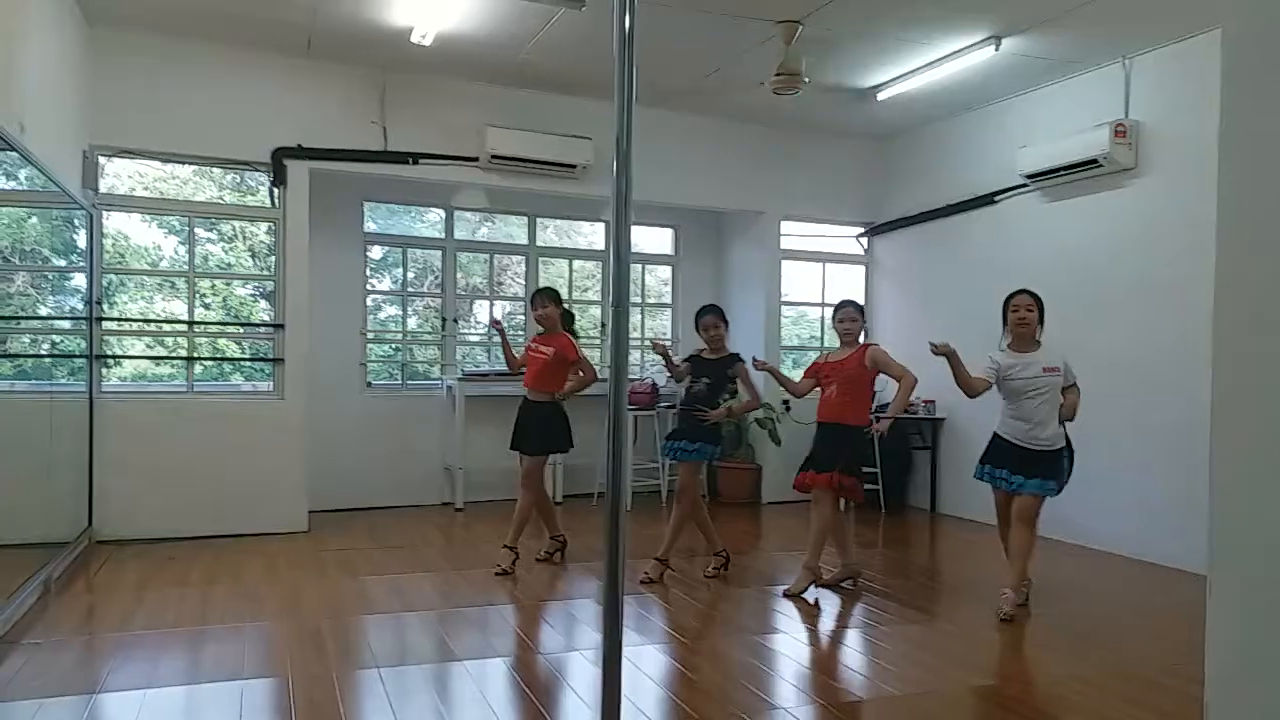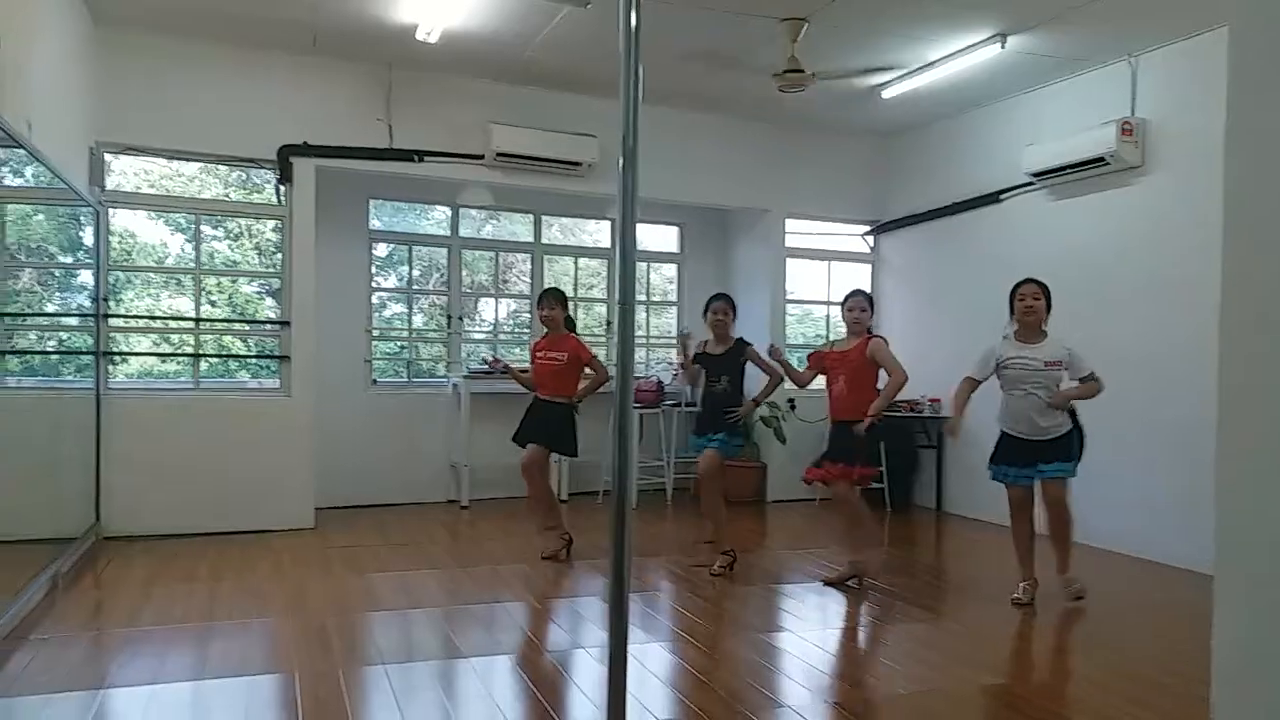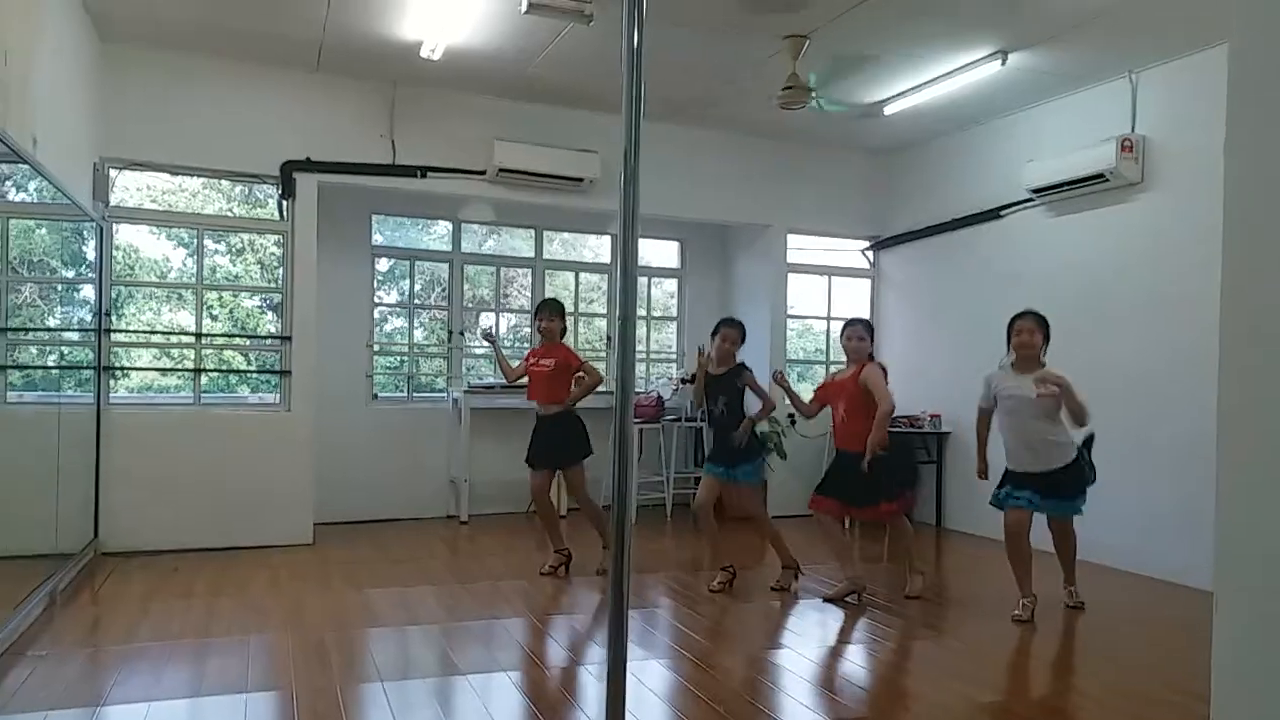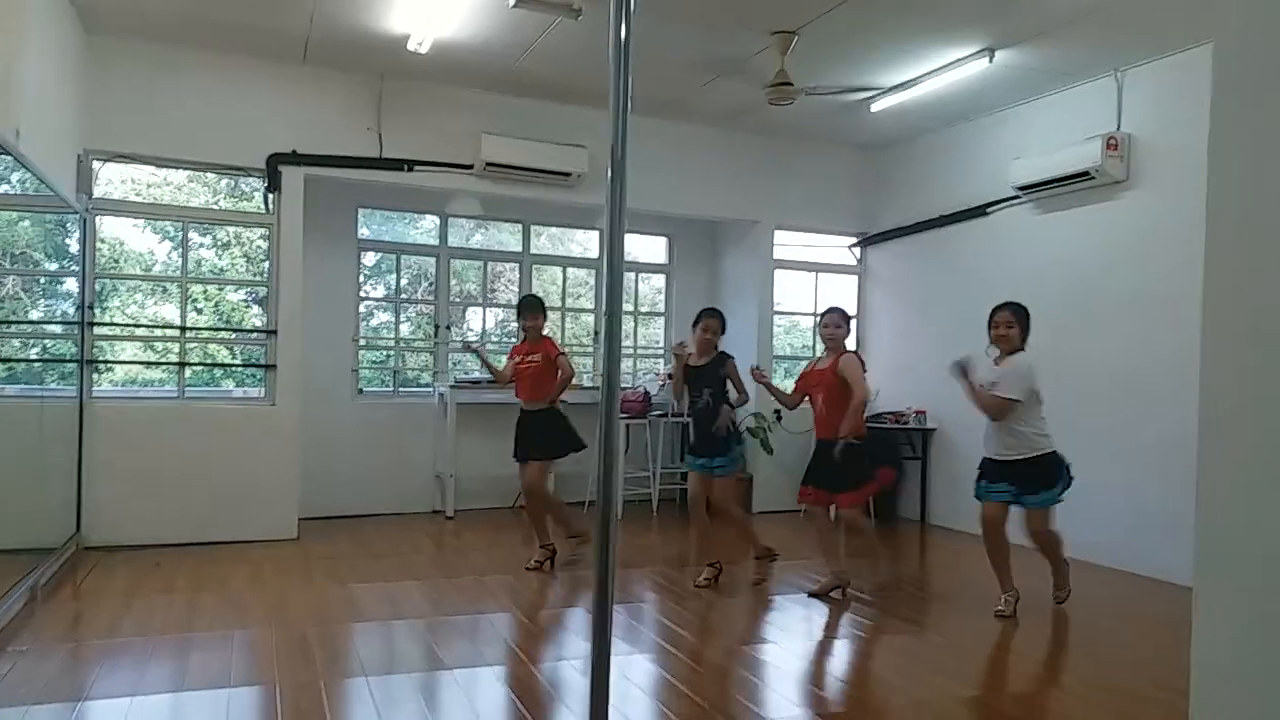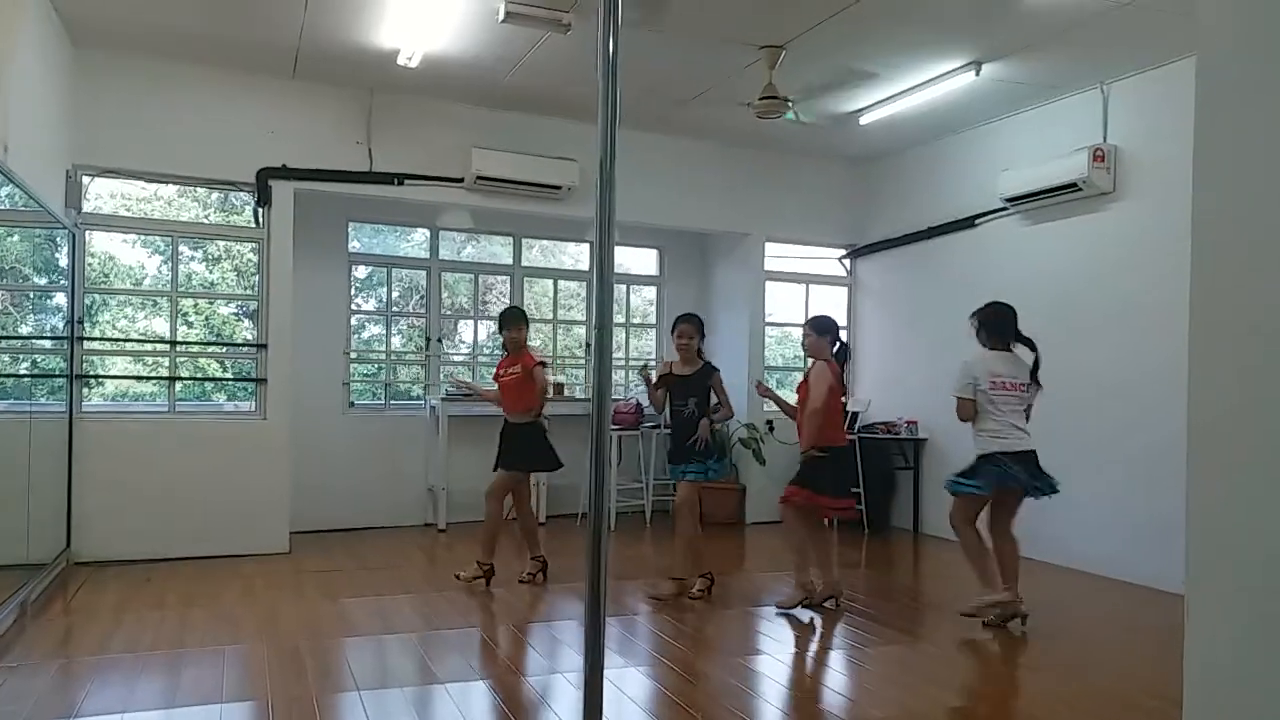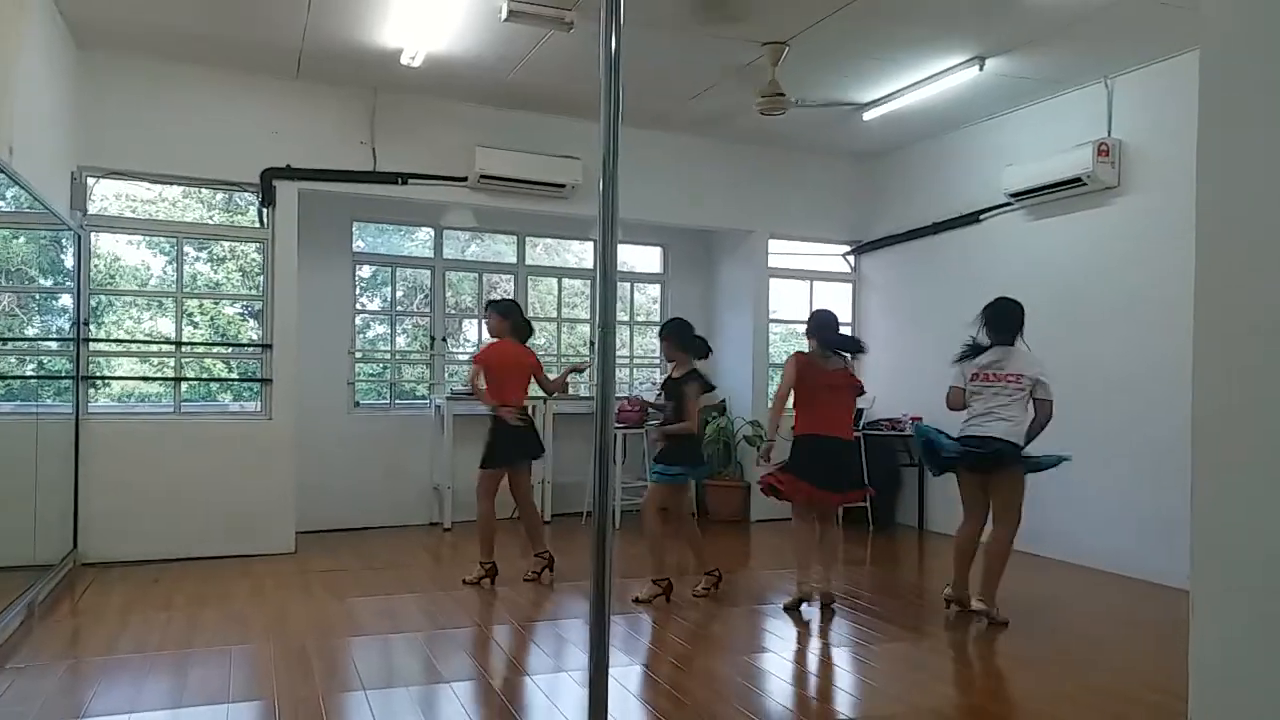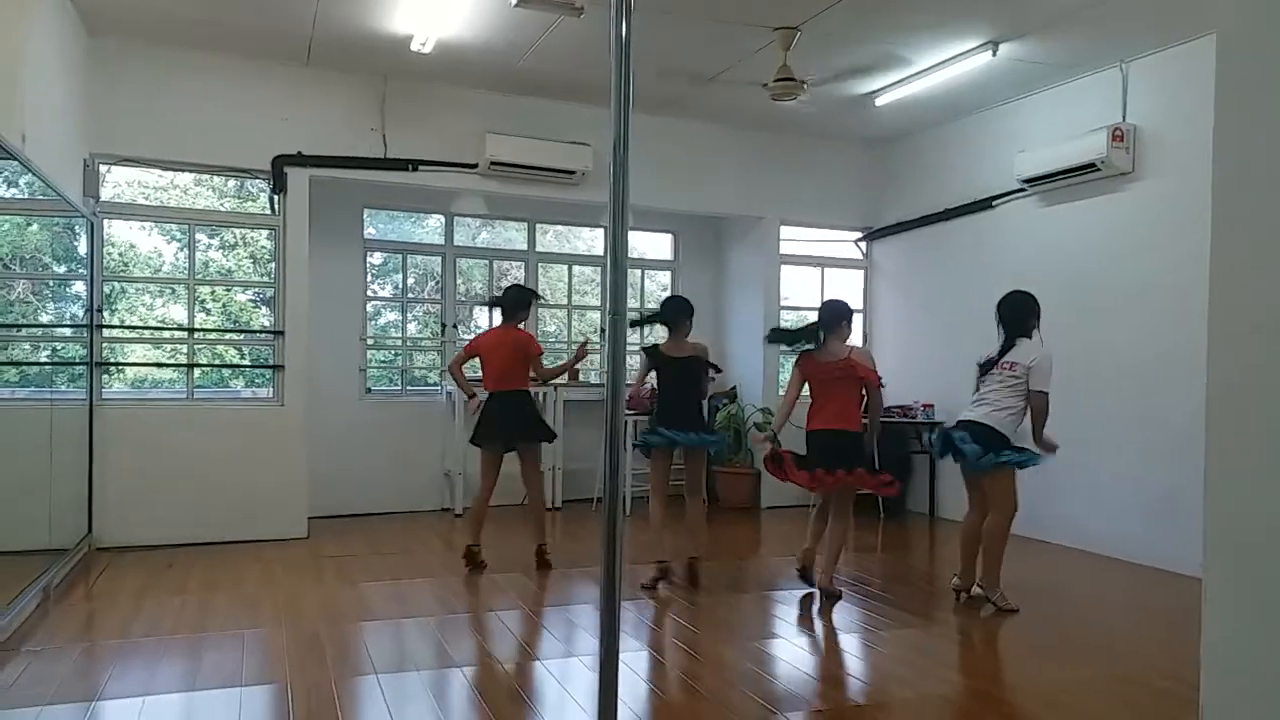
dt=0.2s
person 1, frame 1
left shoulder: (1057, 358)
right shoulder: (1000, 360)
left elbow: (1072, 388)
right elbow: (973, 389)
left wrist: (1071, 403)
right wrist: (951, 357)
left hip: (1046, 450)
right hip: (1007, 445)
left knee: (1023, 515)
right knee: (1005, 514)
left ankle: (1011, 588)
right ankle: (1020, 580)
person 1, frame 2
left shoulder: (1062, 350)
right shoulder: (999, 350)
left elbow: (1095, 384)
right elbow: (969, 382)
left wrist: (1070, 394)
right wrist: (956, 416)
left hip: (1055, 438)
right hip: (1015, 438)
left knee: (1056, 501)
right knee: (1019, 507)
left ankle: (1065, 573)
right ankle: (1027, 579)
person 1, frame 3
left shoulder: (1054, 379)
right shoulder: (995, 379)
left elbow: (1081, 420)
right elbow: (984, 416)
left wrist: (1062, 388)
right wrist: (981, 458)
left hip: (1060, 467)
right hip: (1019, 470)
left knee: (1062, 531)
right knee: (1014, 528)
left ankle: (1070, 585)
right ankle: (1026, 597)
person 1, frame 4
left shoulder: (1020, 367)
right shoulder: (988, 366)
left elbow: (997, 410)
left wrist: (969, 382)
left hip: (1034, 458)
right hip: (997, 460)
left knee: (1038, 529)
right knee: (990, 521)
left ankle: (1060, 573)
right ankle: (1008, 591)
person 1, frame 5
left shoulder: (974, 364)
right shoulder: (1023, 367)
left elbow: (966, 414)
right elbow: (1026, 413)
left wrist: (965, 402)
left hip: (996, 458)
right hip: (1023, 456)
left knee: (961, 519)
right knee: (1001, 527)
left ankle: (995, 591)
right ankle: (1009, 599)
person 1, frame 6
left shoulder: (969, 359)
right shoulder: (1032, 364)
left elbow: (953, 402)
right elbow: (1045, 413)
right wrist: (1023, 438)
left hip: (968, 444)
right hip: (1006, 448)
left knee: (973, 519)
right knee: (1006, 524)
left ankle: (957, 589)
right ankle: (985, 599)
person 1, frame 7
left shoulder: (995, 354)
right shoulder: (1038, 355)
right elbow: (1039, 405)
right wrist: (1039, 436)
left hip: (967, 429)
right hip: (993, 434)
left knee: (979, 508)
right knee: (1003, 509)
left ankle: (965, 578)
right ankle: (989, 585)
person 2, frame 1
left shoulder: (870, 353)
right shoulder: (824, 359)
left elbow: (908, 378)
right elbow: (799, 390)
left wrist: (888, 417)
right wrist: (773, 371)
left hip: (851, 434)
right hip: (825, 433)
left knee: (822, 496)
right knee: (826, 500)
left ankle: (810, 568)
right ankle: (848, 565)
person 2, frame 2
left shoulder: (874, 344)
right shoulder: (829, 350)
left elbow: (900, 376)
right elbow: (803, 380)
left wrist: (872, 413)
right wrist: (782, 362)
left hip: (860, 427)
right hip: (839, 428)
left knee: (844, 489)
right knee: (841, 491)
left ankle: (873, 547)
right ankle: (856, 562)
person 2, frame 3
left shoulder: (870, 371)
right shoulder: (833, 379)
left elbow: (886, 407)
right elbow: (808, 411)
left wrist: (872, 448)
right wrist: (787, 389)
left hip: (871, 458)
right hip: (845, 458)
left knee: (892, 517)
right knee: (826, 515)
left ankle: (915, 572)
right ankle: (853, 579)
person 2, frame 4
left shoulder: (848, 361)
right shoulder: (812, 366)
left elbow: (861, 397)
right elbow: (791, 401)
left wrist: (844, 436)
right wrist: (767, 384)
left hip: (848, 447)
right hip: (825, 447)
left knee: (848, 512)
right knee: (816, 508)
left ankle: (877, 560)
right ankle: (837, 574)
person 2, frame 5
left shoulder: (821, 368)
right shoulder: (824, 370)
left elbow: (816, 407)
right elbow: (802, 414)
left wrist: (807, 447)
right wrist: (773, 396)
left hip: (824, 454)
right hip: (820, 453)
left knee: (791, 511)
right knee: (810, 519)
left ankle: (803, 585)
right ankle: (829, 583)
person 2, frame 6
left shoulder: (798, 361)
right shoulder: (848, 368)
left elbow: (780, 398)
left wrist: (770, 437)
left hip: (810, 445)
right hip: (843, 447)
left knee: (803, 514)
right knee: (828, 517)
left ankle: (802, 584)
right ankle: (825, 584)
person 2, frame 7
left shoulder: (807, 358)
right shoulder: (861, 357)
left elbow: (790, 399)
right elbow: (875, 402)
left wrist: (774, 432)
right wrist: (872, 434)
left hip: (817, 436)
right hip: (849, 438)
left knee: (828, 501)
right knee: (841, 509)
left ankle: (808, 553)
right ankle: (826, 577)
person 3, frame 1
left shoulder: (734, 362)
right shoulder: (696, 357)
left elbow: (754, 400)
right elbow: (678, 374)
left wrist: (726, 411)
right wrist: (666, 357)
left hip: (703, 431)
right hip: (685, 428)
left knee: (684, 493)
right knee: (690, 495)
left ankle: (662, 559)
right ankle: (719, 551)
person 3, frame 2
left shoulder: (741, 348)
right shoulder: (702, 349)
left elbow: (776, 375)
right elbow: (693, 381)
left wrist: (753, 403)
right wrist: (685, 353)
left hip: (729, 423)
right hip: (706, 421)
left knee: (707, 474)
right knee: (713, 485)
left ankle: (715, 541)
right ankle: (725, 550)
person 3, frame 3
left shoulder: (740, 372)
right shoulder: (706, 368)
left elbow: (769, 404)
right elbow: (698, 402)
left wrist: (750, 422)
right wrist: (701, 371)
left hip: (743, 449)
right hip: (719, 450)
left knee: (754, 512)
right knee: (702, 505)
left ankle: (789, 564)
right ankle: (725, 568)
person 3, frame 4
left shoulder: (724, 361)
right shoulder: (685, 360)
left elbow: (743, 394)
right elbow: (678, 396)
left wrist: (729, 407)
right wrist: (678, 362)
left hip: (722, 441)
right hip: (699, 441)
left knee: (724, 503)
right knee: (695, 501)
left ankle: (761, 551)
right ankle: (712, 563)
person 3, frame 5
left shoulder: (709, 372)
right shoulder: (666, 371)
left elbow: (728, 411)
right elbow: (658, 407)
left wrist: (708, 420)
right wrist: (649, 384)
left hip: (700, 449)
right hip: (678, 448)
left knee: (682, 507)
right knee: (688, 511)
left ankle: (678, 579)
right ankle: (703, 574)
person 3, frame 6
left shoulder: (691, 379)
right shoulder: (676, 373)
left elbow: (691, 425)
left wrist: (661, 431)
right wrist: (647, 404)
left hip: (681, 454)
right hip: (672, 452)
left knee: (649, 508)
right knee: (680, 514)
left ankle: (660, 579)
right ankle: (709, 571)
person 3, frame 7
left shoulder: (653, 353)
right shoulder: (701, 351)
left elbow: (636, 392)
right elbow: (704, 390)
left hip: (663, 428)
right hip: (695, 427)
left knee: (658, 495)
right knee: (695, 495)
left ankle: (661, 562)
right ankle: (693, 559)
person 4, frame 1
left shoulder: (565, 342)
right shoulder: (536, 340)
left elbow: (590, 375)
right elbow: (514, 365)
left wrist: (562, 393)
right wrist: (502, 335)
left hip: (546, 413)
right hip: (529, 410)
left knee: (528, 481)
right knee: (533, 481)
left ankle: (510, 548)
right ankle: (556, 538)
person 4, frame 2
left shoulder: (574, 344)
right shoulder: (538, 345)
left elbow: (603, 374)
right elbow: (531, 382)
left wrist: (577, 397)
right wrist: (506, 369)
left hip: (558, 414)
right hip: (537, 410)
left knee: (529, 464)
right knee: (538, 476)
left ankle: (552, 526)
right ankle: (560, 533)
person 4, frame 3
left shoulder: (565, 353)
right shoulder: (533, 354)
left elbow: (595, 378)
right elbow: (512, 376)
left wrist: (570, 401)
right wrist: (495, 345)
left hip: (564, 426)
right hip: (543, 425)
left knee: (577, 493)
right knee: (538, 492)
left ankle: (609, 547)
right ankle: (560, 551)
person 4, frame 4
left shoulder: (549, 345)
right shoulder: (517, 350)
left elbow: (568, 373)
right elbow: (503, 378)
left wrist: (552, 398)
right wrist: (479, 354)
left hip: (546, 421)
right hip: (526, 421)
left knee: (534, 486)
right knee: (529, 489)
left ankle: (575, 532)
right ankle: (546, 547)
person 4, frame 5
left shoulder: (528, 357)
right shoulder: (503, 364)
left elbow: (541, 384)
right elbow: (498, 397)
left wrist: (535, 413)
right wrist: (470, 387)
left hip: (527, 434)
right hip: (510, 432)
left knee: (494, 495)
right knee: (520, 500)
left ankle: (484, 564)
right ankle: (537, 559)
person 4, frame 6
left shoulder: (490, 350)
right shoulder: (525, 353)
left elbow: (474, 383)
right elbow: (551, 389)
left wrist: (496, 408)
right wrist: (569, 371)
left hip: (505, 428)
right hip: (520, 426)
left knee: (484, 495)
right knee: (522, 495)
left ankle: (487, 564)
right ankle: (541, 555)
person 4, frame 7
left shoulder: (484, 339)
right shoulder: (526, 340)
left elbow: (454, 366)
right elbow: (543, 376)
left wrist: (471, 395)
right wrist: (574, 361)
left hip: (493, 411)
right hip: (522, 409)
left knee: (487, 483)
right knee: (533, 482)
left ankle: (473, 547)
right ankle: (541, 547)
